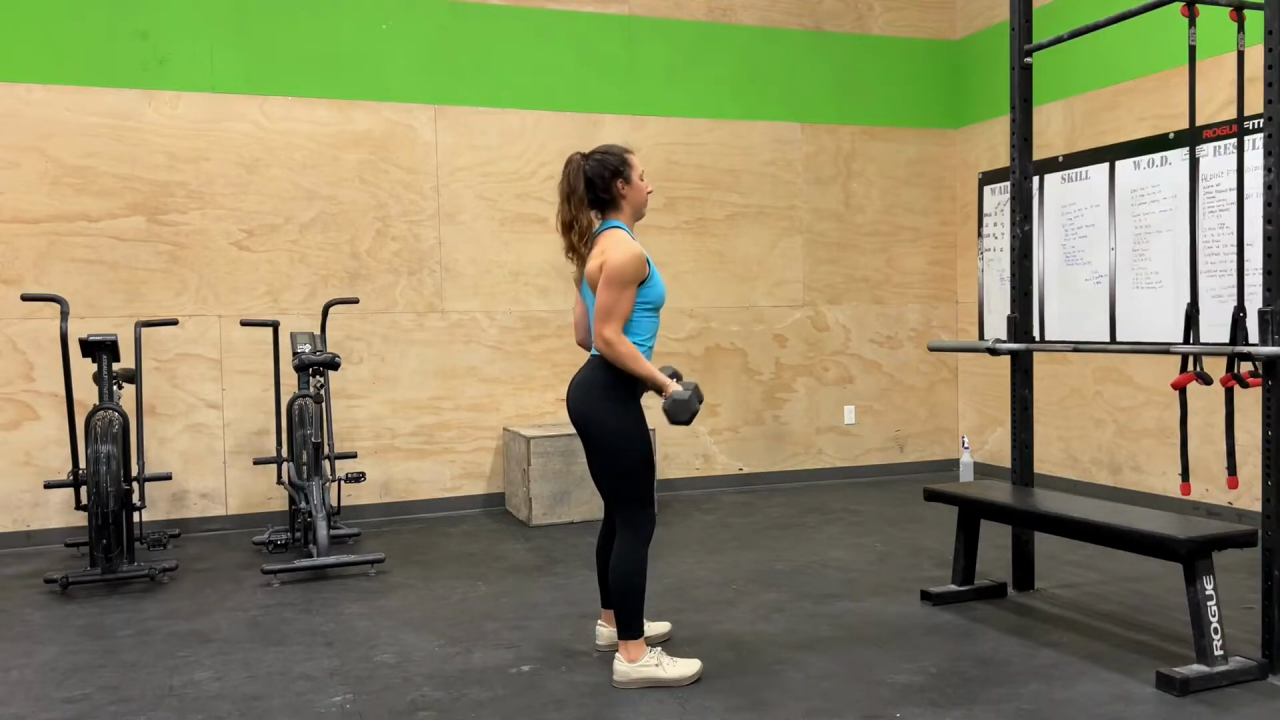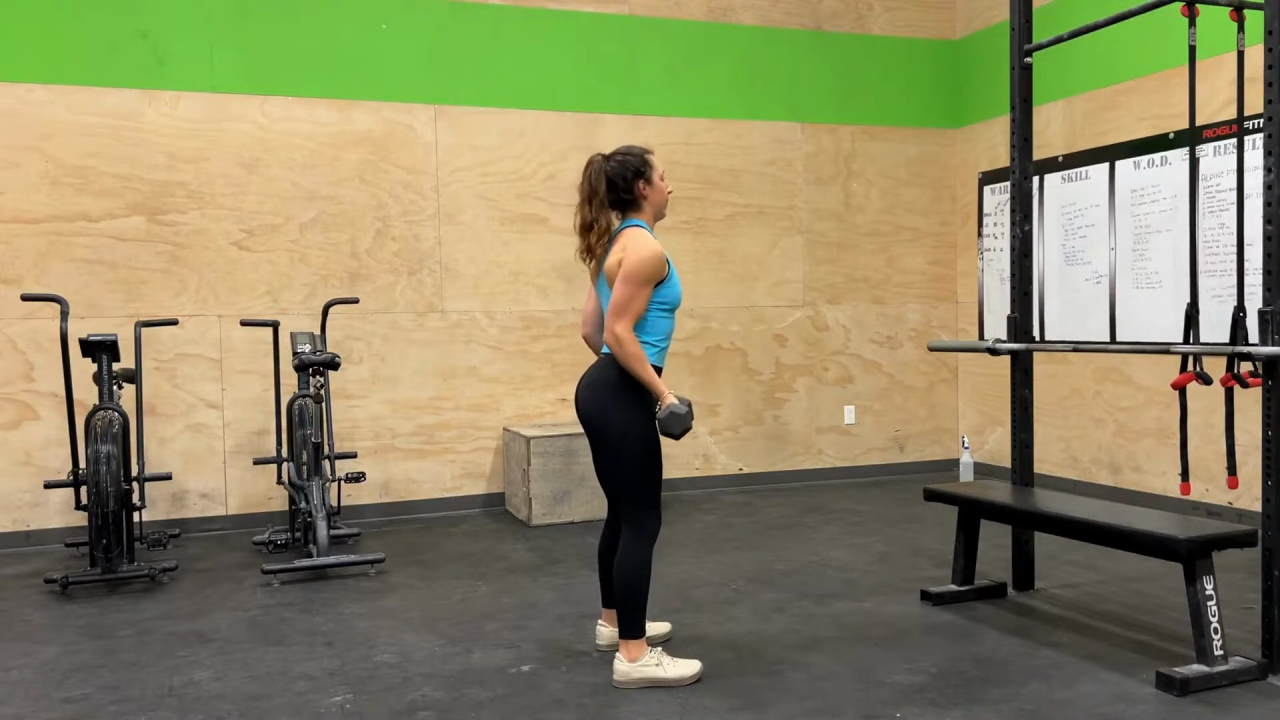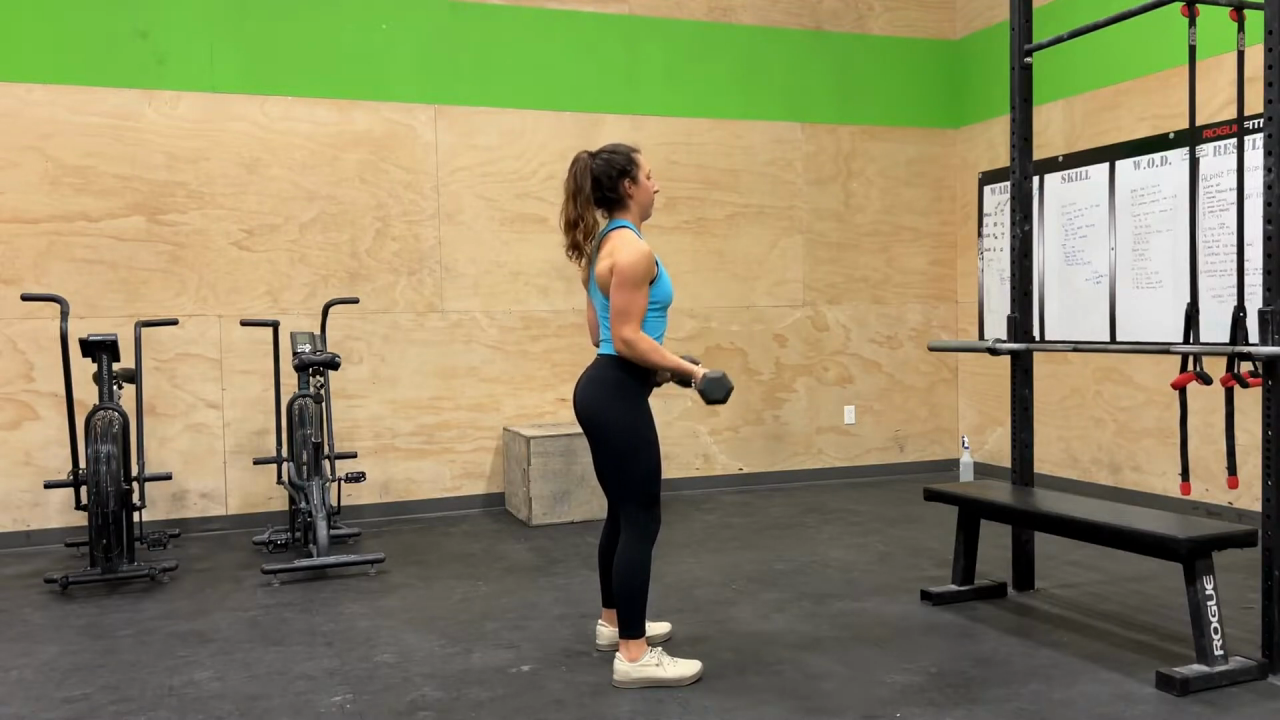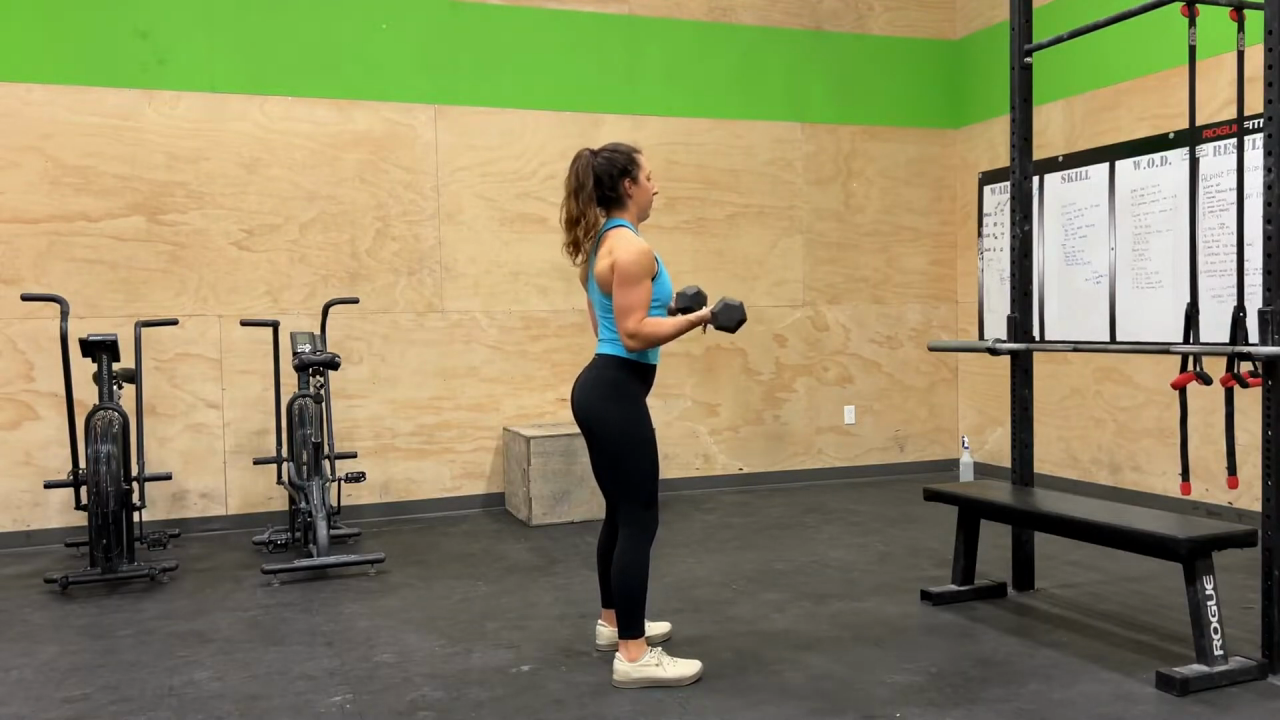
dt=1s
person 1, frame 1
left shoulder: (600, 245)
right shoulder: (624, 250)
right elbow: (609, 338)
left wrist: (644, 373)
right wrist: (661, 381)
left hip: (595, 391)
right hip: (610, 399)
left knee: (619, 514)
right knee: (636, 521)
left ankle: (612, 621)
right ankle: (633, 656)
person 1, frame 2
left shoulder: (617, 243)
right shoulder: (644, 247)
left elbow: (590, 329)
right elbow: (619, 333)
right wrist: (661, 391)
left hip: (602, 389)
right hip: (620, 397)
left knee: (622, 514)
right knee: (641, 521)
left ankle: (613, 621)
right ankle: (634, 655)
person 1, frame 3
left shoulder: (603, 245)
right shoulder: (631, 249)
right elbow: (628, 340)
left wrist: (665, 364)
right wrist: (688, 369)
left hip: (601, 388)
right hip: (618, 396)
left knee: (623, 513)
right knee: (641, 521)
left ankle: (613, 622)
right ankle: (634, 655)
person 1, frame 4
left shoulder: (601, 244)
right shoulder: (631, 247)
right elbow: (635, 334)
left wrist: (671, 314)
right wrist: (698, 318)
left hip: (599, 387)
right hip: (617, 393)
left knee: (621, 513)
right knee: (638, 520)
left ankle: (613, 622)
right ankle: (633, 656)
